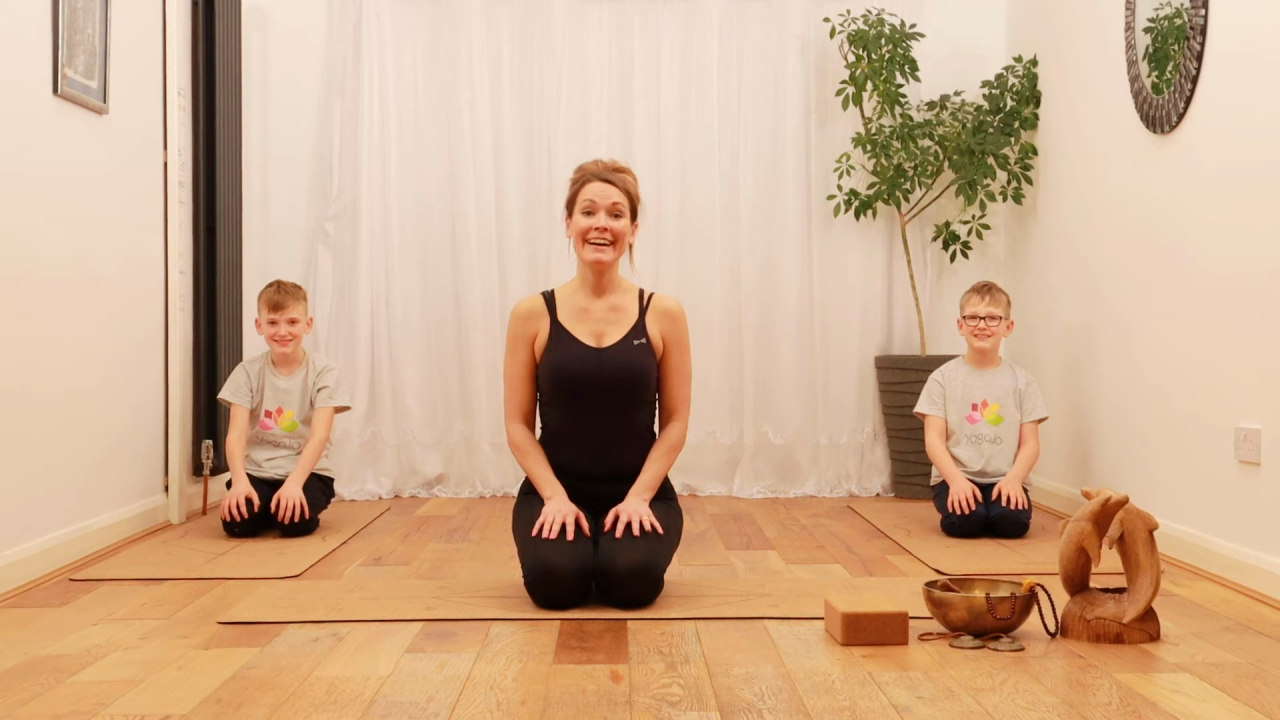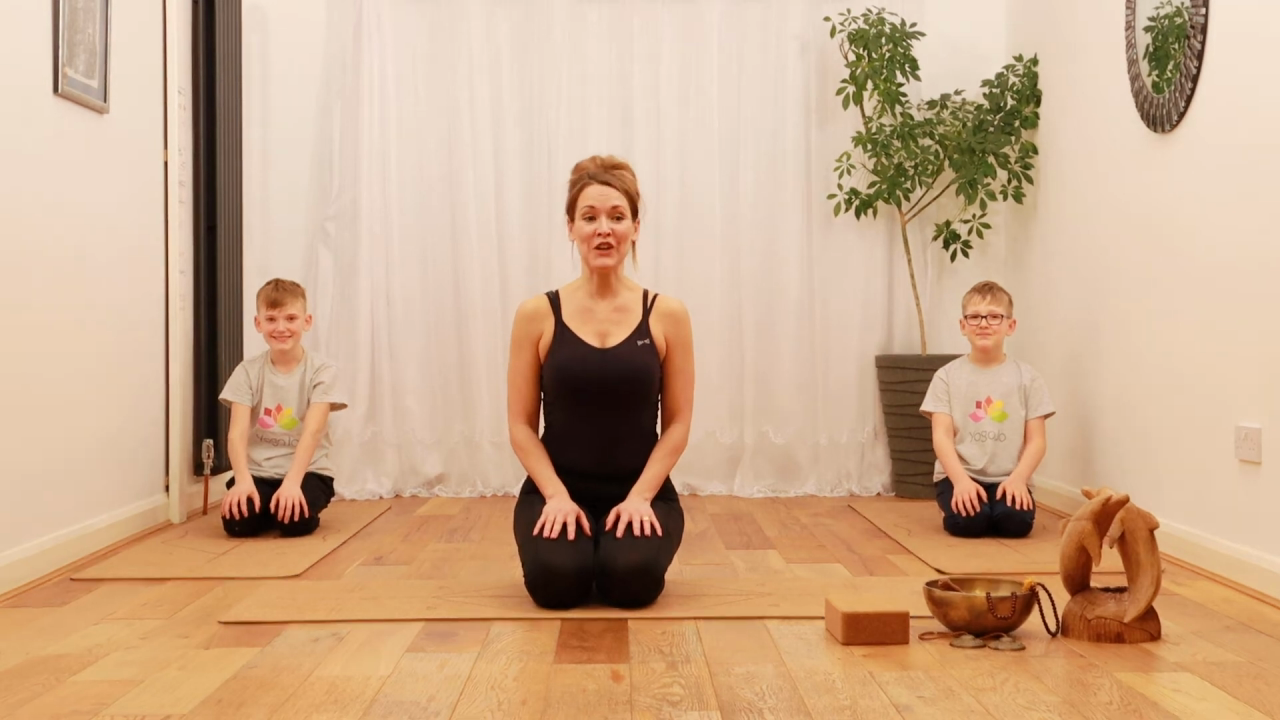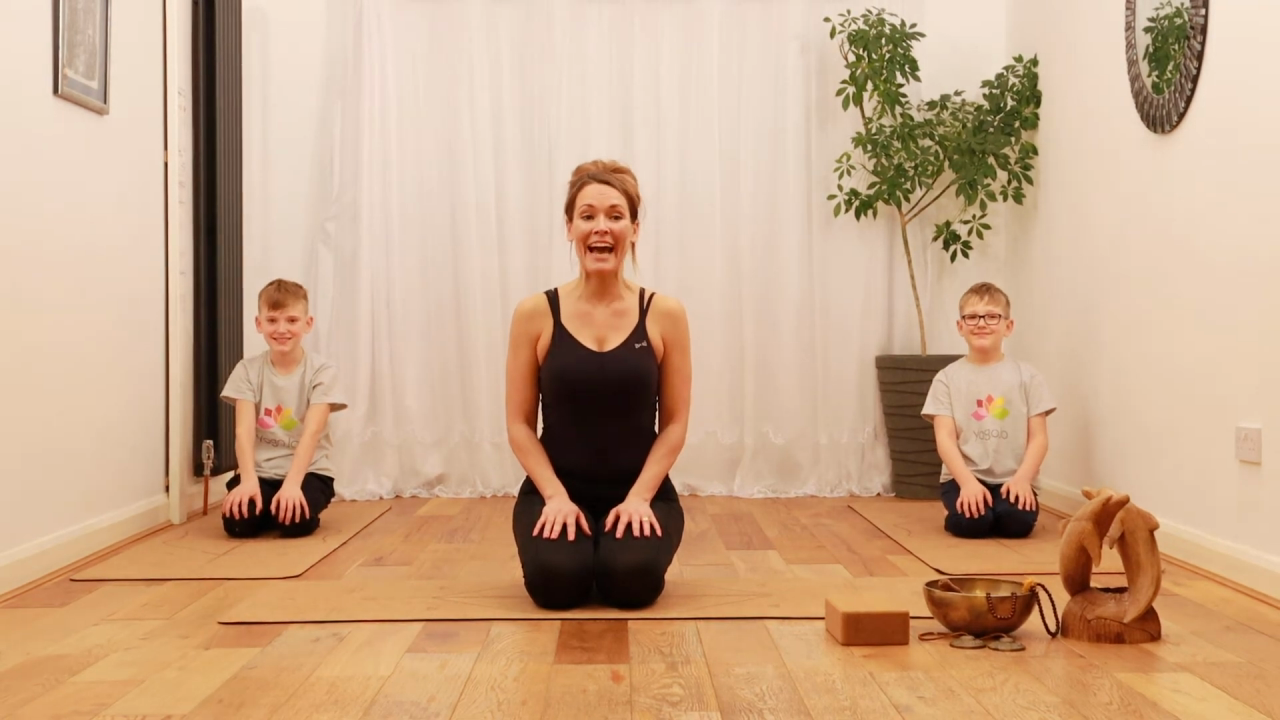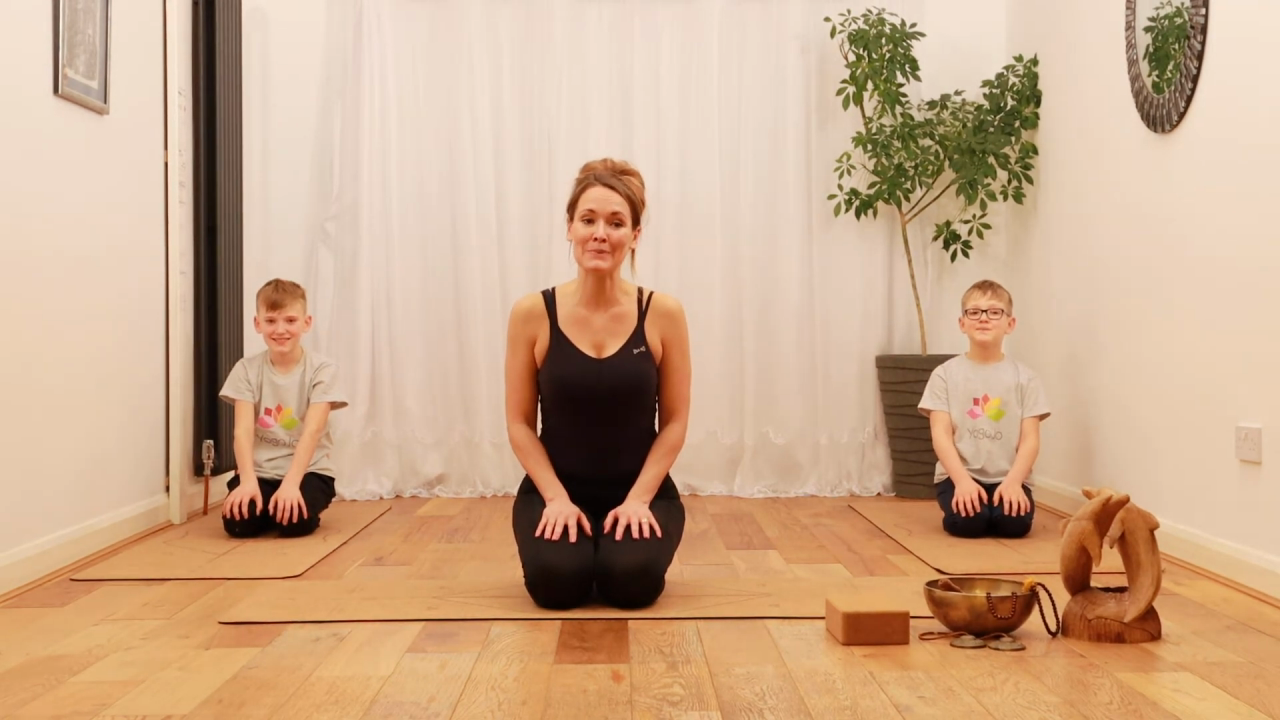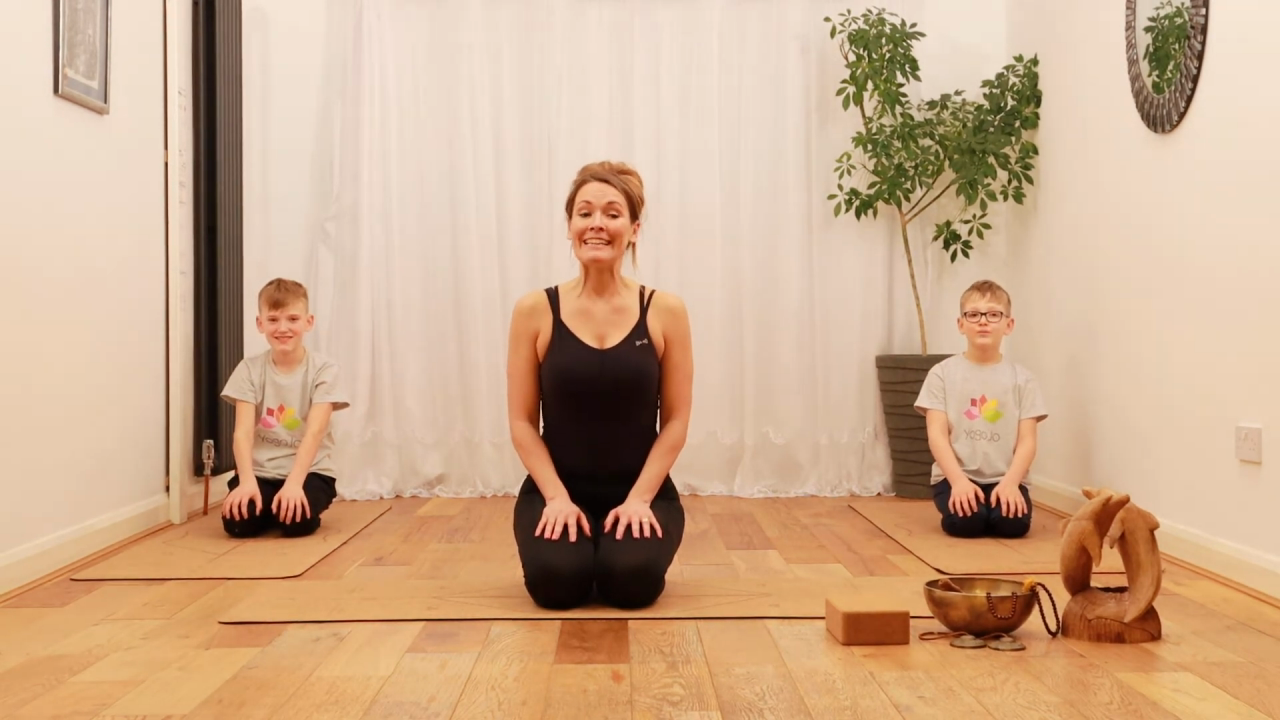
dt=1s
person 1, frame 1
left shoulder: (663, 313)
right shoulder: (533, 313)
left elbow: (675, 423)
right elbow: (518, 424)
left wrist: (638, 496)
right wrist: (555, 497)
left hip: (637, 489)
right hip: (557, 488)
left knee: (630, 580)
right knee: (556, 582)
left ankle: (614, 549)
right ankle: (577, 547)
person 1, frame 2
left shoulder: (667, 315)
right shoulder: (537, 315)
left elbow: (677, 424)
right elbow: (521, 426)
left wrist: (640, 497)
right wrist: (556, 496)
left hip: (640, 490)
right hip: (559, 488)
left knee: (631, 579)
right knee: (557, 582)
left ankle: (616, 551)
right ankle: (579, 549)
person 1, frame 3
left shoulder: (664, 313)
right shoulder: (535, 312)
left elbow: (674, 422)
right elbow: (519, 423)
left wrist: (639, 496)
right wrist: (556, 495)
left hip: (639, 488)
right hip: (558, 487)
left knee: (631, 580)
right knee: (557, 581)
left ankle: (616, 547)
right ankle: (576, 546)
person 1, frame 4
left shoulder: (663, 313)
right shoulder: (532, 312)
left elbow: (674, 421)
right elbow: (520, 423)
left wrist: (639, 499)
right wrist: (557, 498)
left hip: (640, 488)
right hip: (557, 487)
left knee: (632, 581)
right knee: (557, 582)
left ankle: (621, 542)
right ankle: (573, 541)
person 1, frame 5
left shoulder: (665, 310)
right shoulder: (535, 309)
left elbow: (676, 420)
right elbow: (522, 421)
left wrist: (639, 498)
right wrist: (557, 496)
left hip: (639, 488)
right hip: (559, 487)
left knee: (632, 581)
right knee: (556, 581)
left ankle: (620, 539)
right ankle: (576, 540)
person 2, frame 1
left shoulder: (324, 373)
right shoulder: (247, 372)
left elbow: (319, 436)
right elbow: (236, 434)
left wrist: (294, 483)
right wrist: (239, 480)
left hip: (307, 471)
right hip: (257, 472)
left knee: (294, 521)
right knee: (236, 521)
left ankle: (296, 500)
right ankle: (269, 509)
person 2, frame 2
left shoulder: (322, 371)
right shoulder: (248, 371)
left elbow: (312, 431)
right elbow: (237, 433)
left wrist: (292, 481)
right wrist: (242, 479)
left hip: (307, 470)
right hip: (258, 471)
left knee: (295, 521)
right knee: (236, 520)
left ankle: (289, 502)
right ankle: (270, 508)
person 2, frame 3
left shoulder: (322, 371)
right shoulder: (247, 370)
left elbow: (312, 432)
right elbow: (244, 430)
left wrist: (293, 483)
right wrist: (249, 479)
left hip: (307, 470)
right hip: (259, 471)
left knee: (294, 521)
right knee: (236, 520)
left ankle: (289, 501)
right ankle: (270, 509)
person 2, frame 4
left shoulder: (322, 370)
right shoulder: (247, 369)
left elbow: (312, 431)
right elbow: (243, 431)
left wrist: (291, 483)
right wrist: (248, 480)
left hip: (308, 470)
right hip: (259, 471)
left knee: (294, 521)
right knee: (237, 520)
left ankle: (300, 502)
right ankle: (269, 508)
person 2, frame 5
left shoulder: (324, 370)
right shoulder: (249, 369)
left elbow: (314, 431)
right elbow: (243, 431)
left wrist: (294, 482)
right wrist: (247, 480)
left hip: (309, 470)
right hip: (260, 470)
left knee: (296, 521)
right knee: (237, 520)
left ankle: (289, 502)
right ankle: (271, 508)
person 3, frame 1
left shoulder: (1021, 381)
right shoulder: (943, 377)
left elbow: (1030, 443)
right elbow: (934, 439)
left wrist: (1014, 478)
right wrist: (956, 479)
left hip: (1004, 480)
right hip: (956, 477)
left knee: (1013, 522)
right knee: (966, 520)
left ankle: (992, 510)
person 3, frame 2
left shoulder: (1027, 378)
right shoulder: (947, 376)
left elbow: (1036, 440)
right elbow: (941, 435)
left wrist: (1018, 478)
right wrist: (960, 479)
left hip: (1007, 479)
right hip: (959, 475)
left knee: (1017, 521)
right knee: (969, 520)
left ankle: (995, 509)
right ankle: (954, 507)
person 3, frame 3
left shoulder: (1027, 376)
right shoulder: (947, 378)
left elbow: (1038, 437)
right elbow: (945, 438)
left wrist: (1022, 478)
right wrist: (967, 481)
left hip: (1012, 479)
right hip: (964, 476)
left knee: (1019, 522)
right knee: (973, 521)
left ankle: (998, 510)
right ankle: (960, 510)
person 3, frame 4
left shoulder: (1024, 377)
right shoulder: (945, 374)
left elbow: (1030, 438)
right elbow: (941, 435)
left wrist: (1013, 481)
right wrist: (962, 480)
left hip: (1007, 479)
right hip: (959, 476)
left knee: (1015, 523)
right knee: (969, 521)
left ankle: (995, 509)
right ankle: (963, 501)
person 3, frame 5
left shoulder: (1022, 379)
right shoulder: (942, 373)
left elbow: (1027, 440)
right elbow: (937, 434)
left wrist: (1010, 482)
right wrist: (958, 480)
left hip: (1004, 479)
right hip: (956, 476)
left knee: (1014, 523)
right knee: (967, 521)
left ankle: (996, 503)
